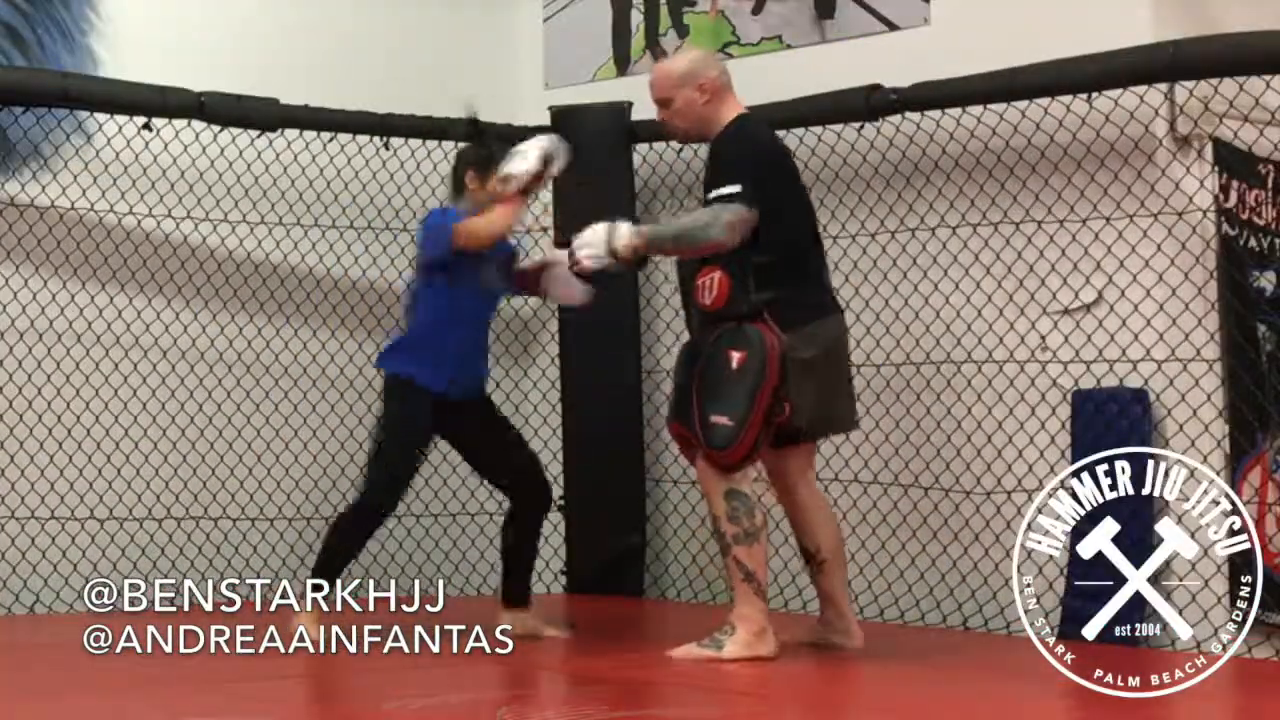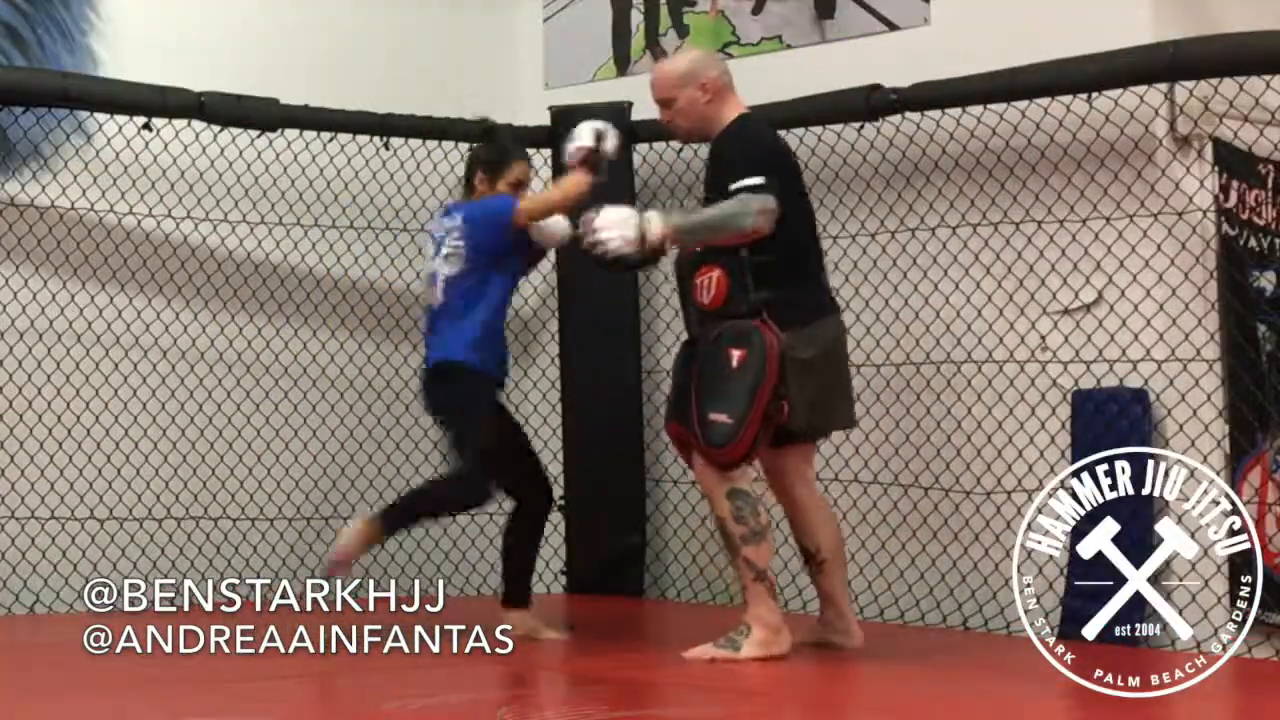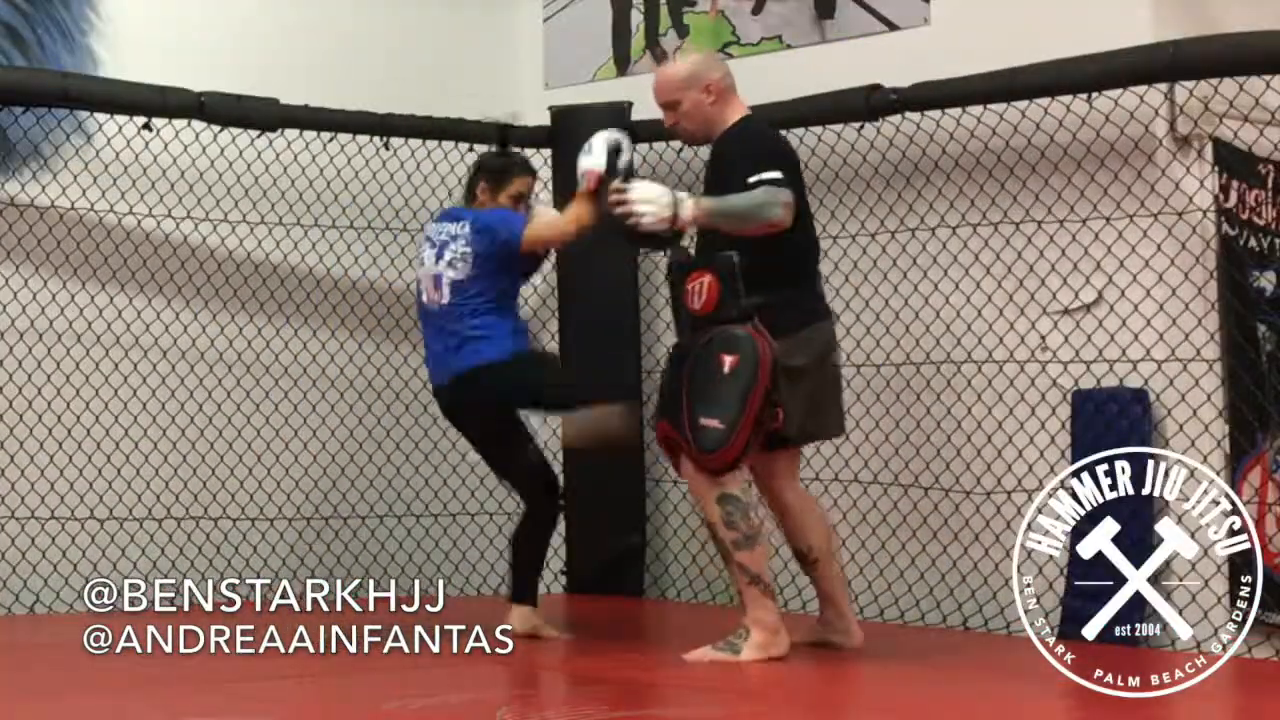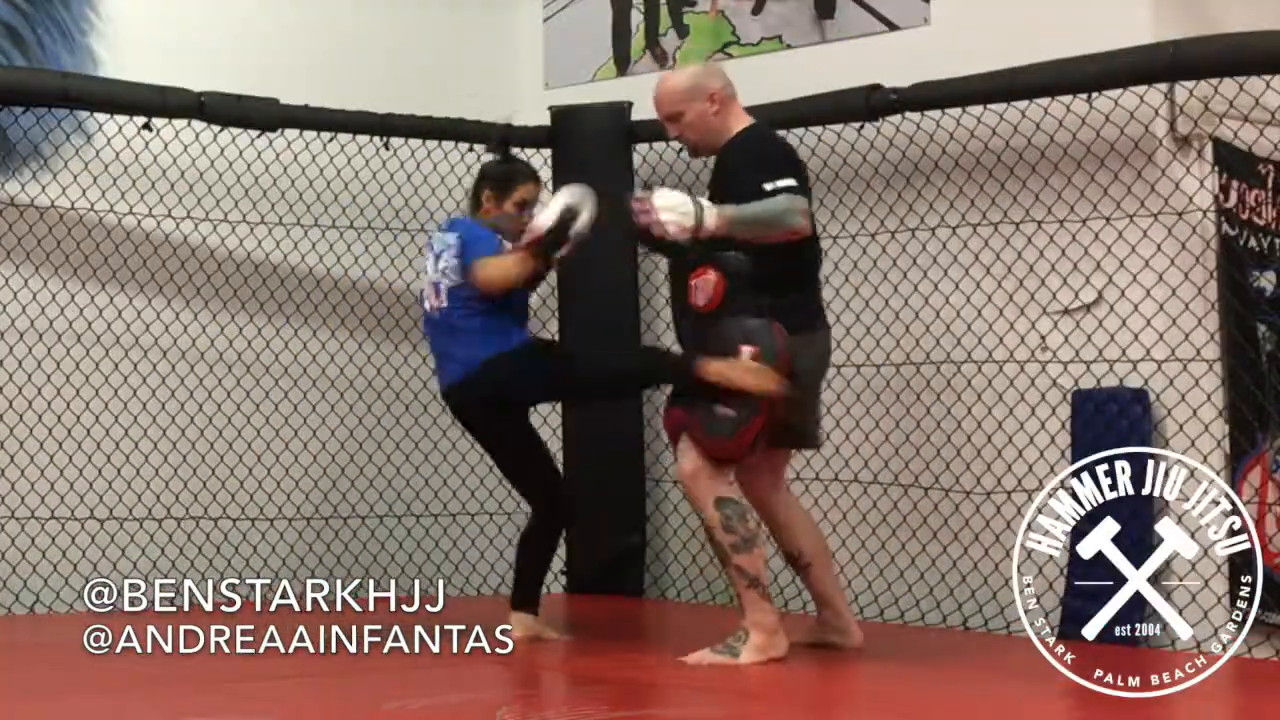
dt=0.1s
person 1, frame 1
left shoulder: (741, 143)
right shoulder: (752, 145)
left elbow: (724, 230)
left wrist: (623, 239)
left hip: (771, 331)
right hip: (799, 329)
left knee: (718, 463)
right knee: (791, 474)
left ankle: (750, 627)
right ankle: (838, 619)
person 1, frame 2
left shoulder: (746, 141)
right shoulder: (744, 145)
left elbow: (753, 220)
left wrist: (653, 228)
left hip: (773, 331)
right hip: (798, 329)
left knee: (719, 465)
right knee: (789, 475)
left ankle: (764, 625)
right ankle: (838, 619)
person 1, frame 3
left shoulder: (749, 142)
right shoulder: (743, 147)
left elbow: (775, 211)
left wrist: (680, 208)
right wrist: (668, 216)
left hip: (765, 336)
right hip: (789, 335)
left knee: (705, 468)
right knee: (776, 478)
left ankle: (763, 628)
right ankle: (839, 618)
person 1, frame 4
left shoulder: (759, 149)
right shoulder: (734, 160)
left elbow: (795, 220)
left wrist: (700, 217)
right wrist: (672, 228)
left knee: (700, 469)
right knee: (760, 483)
left ankle: (761, 630)
right ankle: (836, 619)
person 2, frame 1
left shoulder: (497, 249)
right shoulder: (445, 221)
left elbow: (518, 280)
right elbow: (483, 234)
left wrist: (549, 273)
right wrist: (523, 183)
left hip: (465, 395)
right hip: (414, 384)
left knee: (534, 492)
right knee: (380, 496)
left ankle: (517, 612)
right ankle: (311, 603)
person 2, frame 2
left shoulder: (458, 218)
right shoulder: (487, 212)
left elbow: (509, 260)
right elbow: (564, 195)
left wrist: (539, 242)
right wrist: (586, 162)
left hip: (471, 379)
right hip: (459, 371)
left knee: (535, 493)
right knee: (473, 479)
left ankle: (516, 613)
right ankle: (369, 528)
person 2, frame 3
left shoulder: (440, 227)
right shoulder: (490, 224)
right elbow: (565, 229)
left wrist: (525, 253)
right wrist: (591, 188)
left hip: (455, 387)
right hip: (497, 367)
left knee: (542, 493)
left ankle: (523, 610)
right ankle: (587, 423)
person 2, frame 4
left shoulder: (449, 235)
right shoulder: (475, 234)
right elbow: (495, 279)
left wrist: (536, 254)
right wrist: (535, 245)
left hip: (466, 390)
right hip: (499, 367)
left knee: (551, 505)
right knee: (631, 363)
left ankle: (524, 616)
right ankle: (713, 370)
